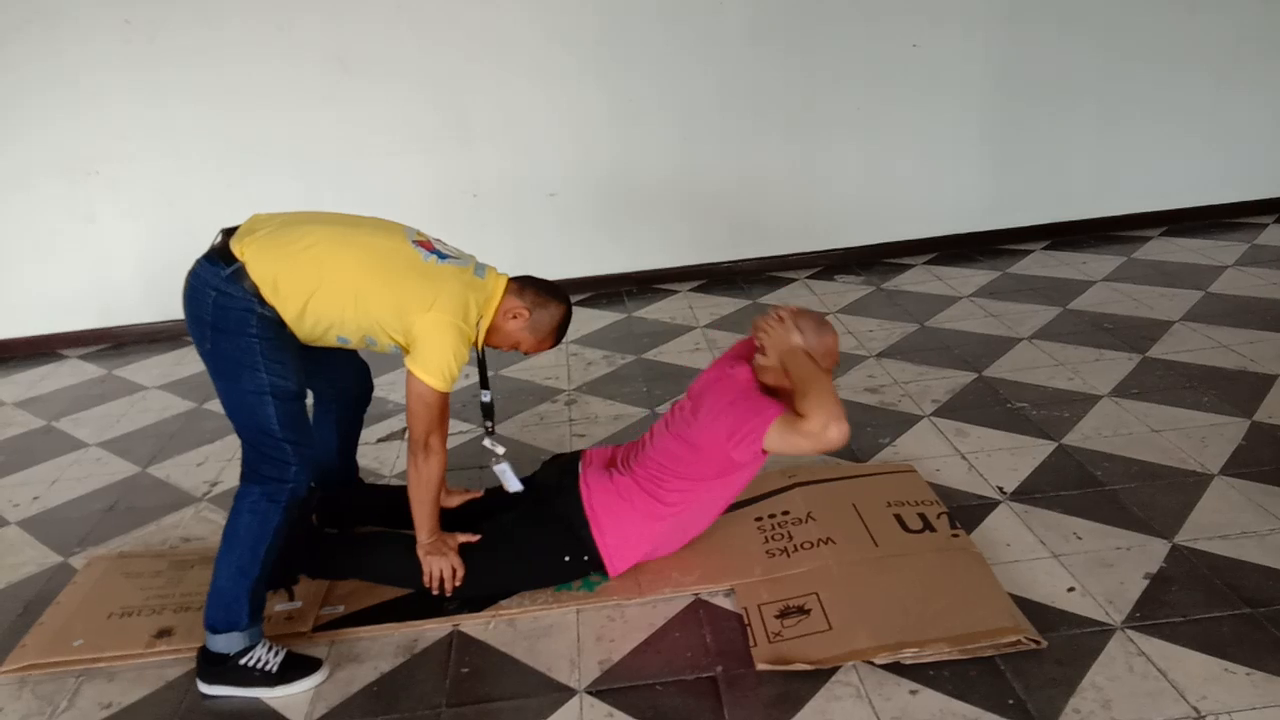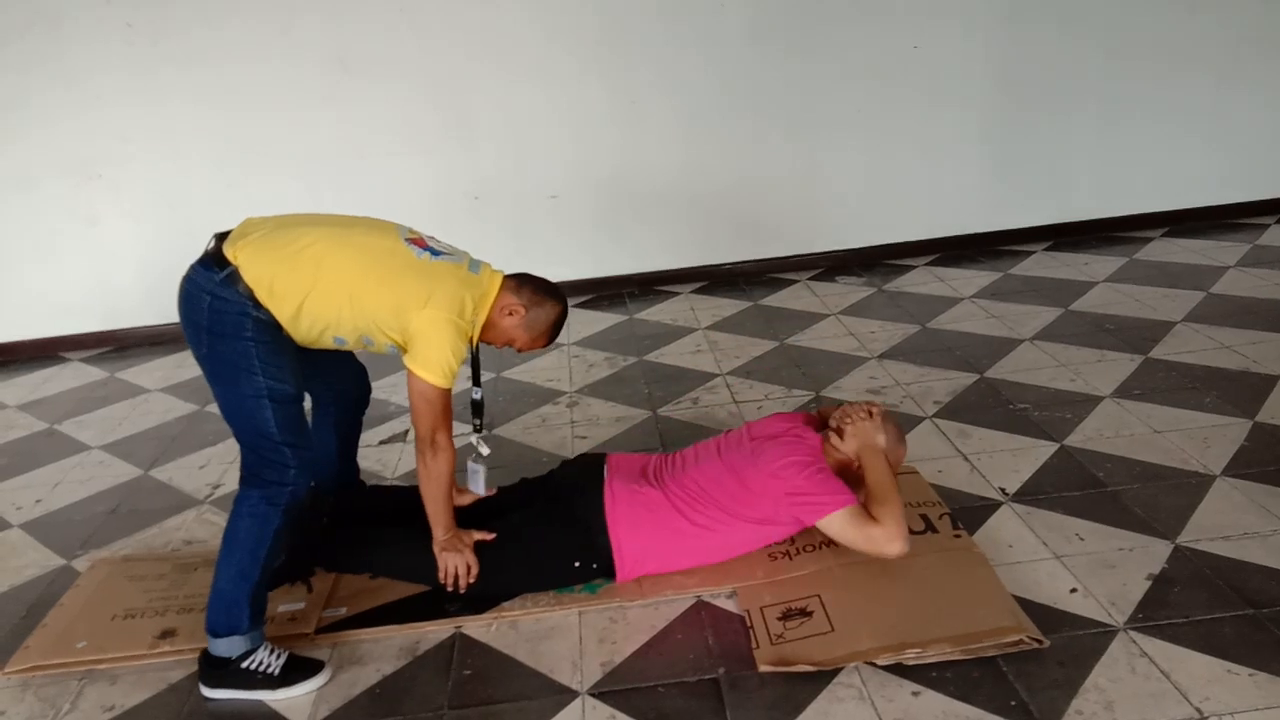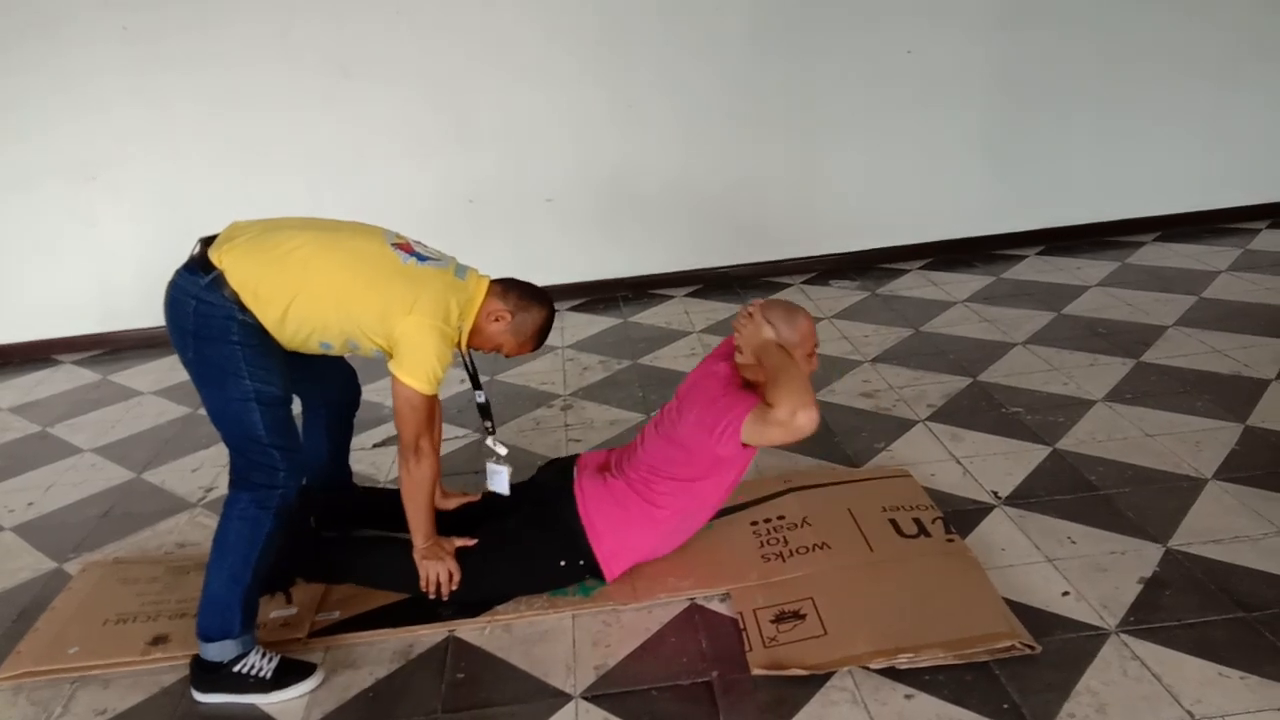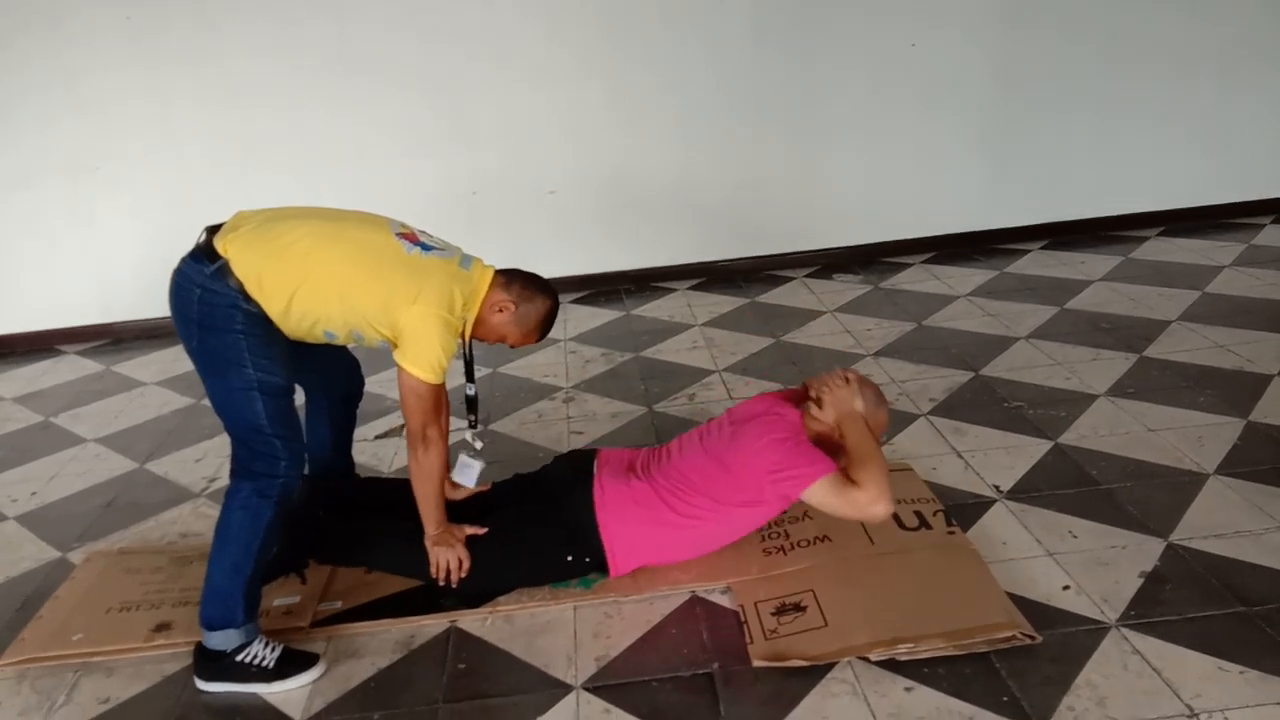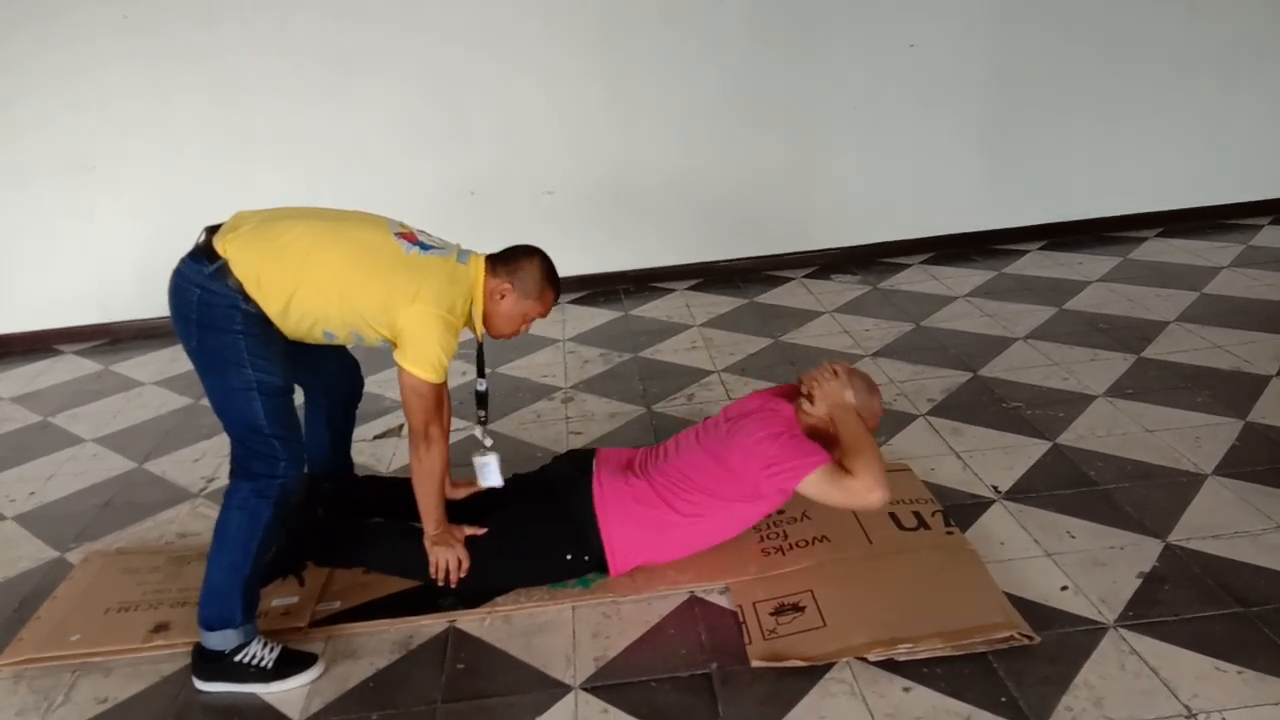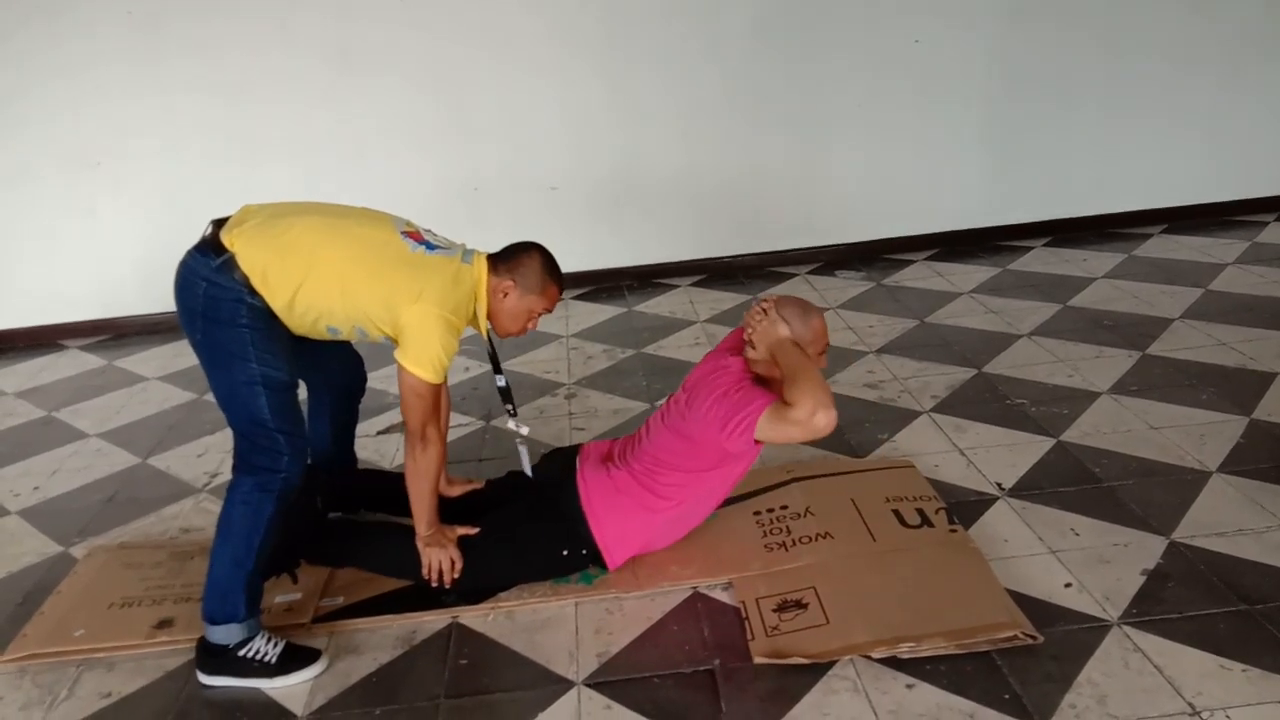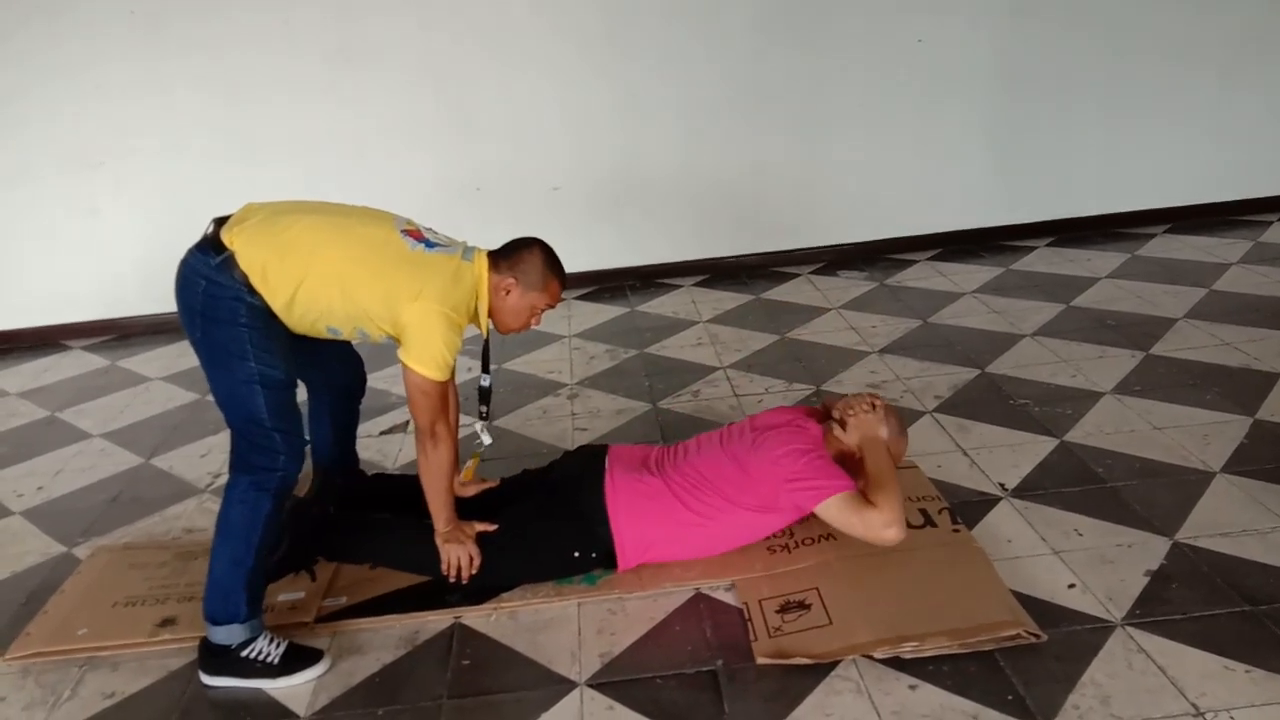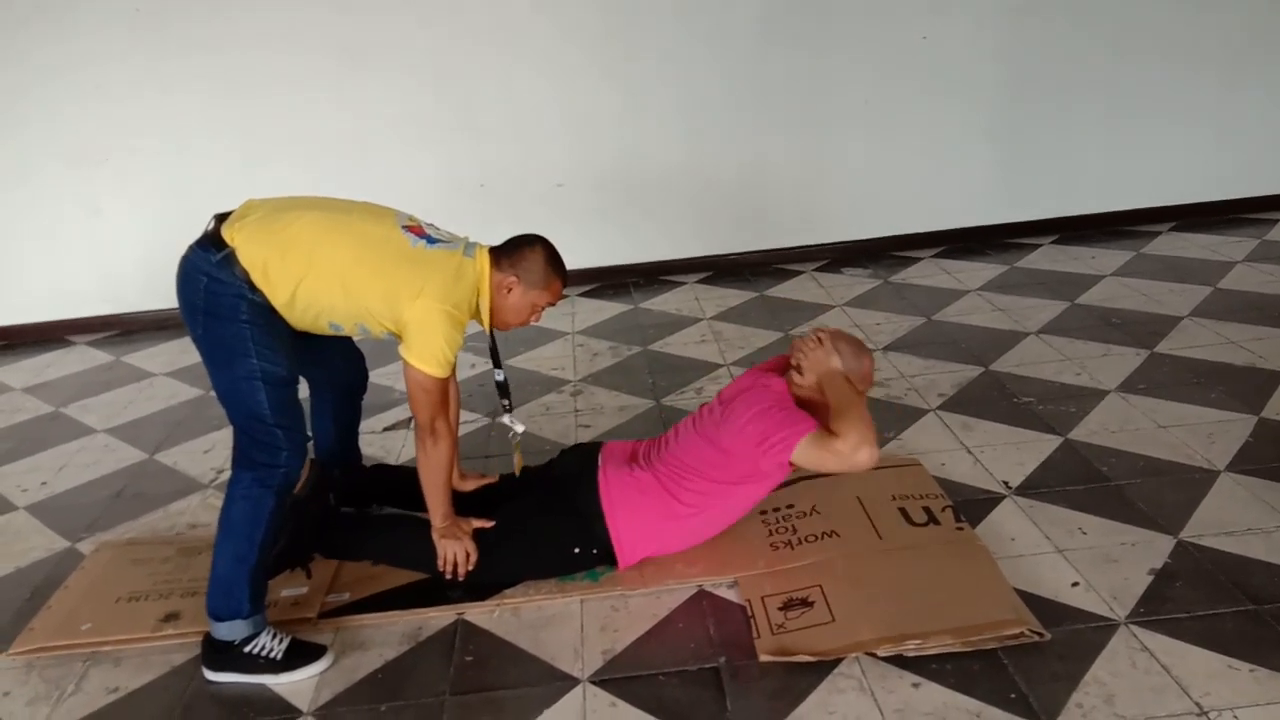
dt=0.4s
person 1, frame 1
left shoulder: (741, 365)
right shoulder: (743, 411)
left elbow: (766, 343)
right elbow: (830, 429)
right wrist: (794, 352)
left hip: (574, 481)
right hip: (576, 536)
left knee: (447, 516)
left ankle: (322, 505)
right ankle: (298, 552)
person 1, frame 2
left shoulder: (797, 428)
right shoulder: (804, 475)
right elbow: (888, 539)
right wrist: (869, 454)
left hip: (596, 483)
right hip: (599, 544)
left knee: (467, 524)
left ankle: (331, 509)
right ankle: (311, 547)
person 1, frame 3
left shoulder: (726, 362)
right shoulder: (728, 408)
right elbow: (799, 417)
right wrist: (766, 345)
left hip: (571, 487)
right hip: (577, 543)
left knee: (451, 521)
left ankle: (313, 509)
right ankle: (292, 554)
person 1, frame 4
left shoulder: (778, 406)
right shoulder: (786, 450)
right elbow: (873, 501)
left wrist: (827, 395)
right wrist: (852, 419)
left hip: (586, 478)
right hip: (585, 533)
left knee: (455, 514)
left ankle: (322, 501)
right ankle: (305, 536)
person 1, frame 5
left shoulder: (777, 402)
right shoulder: (783, 444)
left elbow: (814, 391)
right elbow: (870, 490)
left wrist: (833, 396)
right wrist: (846, 411)
left hip: (590, 479)
right hip: (588, 535)
left knee: (457, 514)
left ankle: (327, 501)
right ankle: (309, 539)
person 1, frame 6
left shoulder: (733, 355)
right shoulder: (739, 402)
left elbow: (759, 334)
right elbow: (818, 418)
right wrist: (781, 342)
left hip: (575, 474)
right hip: (578, 530)
left knee: (450, 508)
left ankle: (322, 494)
right ankle: (301, 536)
person 1, frame 7
left shoulder: (797, 421)
right shoulder: (805, 463)
left elbow: (831, 411)
right elbow: (886, 526)
left wrist: (850, 418)
right wrist: (874, 444)
left hip: (601, 473)
right hip: (598, 528)
left knee: (470, 508)
left ankle: (339, 499)
right ankle: (319, 532)
person 1, frame 8
left shoulder: (772, 378)
right shoulder: (776, 418)
left elbow: (801, 359)
right elbow: (858, 452)
right wrist: (831, 374)
left hip: (595, 473)
right hip: (597, 529)
left knee: (470, 502)
left ankle: (339, 490)
right ankle: (314, 529)
person 2, frame 1
left shoulder: (470, 283)
right shoulder: (449, 320)
left elbow: (432, 405)
right elbow: (426, 443)
left wrist: (437, 492)
right wrist: (429, 540)
left hip: (256, 266)
right hip: (233, 300)
left knee: (346, 385)
right knee: (283, 469)
right ankle: (229, 649)
person 2, frame 2
left shoulder: (465, 279)
right shoulder: (446, 316)
left elbow: (437, 402)
right elbow: (432, 441)
left wrist: (447, 493)
right wrist: (444, 536)
left hip: (252, 269)
right hip: (229, 304)
left knee: (345, 389)
right knee: (282, 471)
right ankle: (230, 652)
person 2, frame 3
left shoulder: (454, 287)
right shoulder: (431, 323)
left elbow: (426, 403)
right elbow: (415, 446)
left wrist: (434, 493)
right wrist: (425, 544)
left hip: (240, 274)
right hip: (215, 307)
left knee: (335, 392)
right knee: (273, 474)
right ankle: (223, 656)
person 2, frame 4
left shoulder: (456, 275)
right shoulder: (435, 312)
left elbow: (433, 394)
right elbow: (423, 435)
left wrist: (441, 484)
right wrist: (436, 530)
left hip: (245, 262)
right hip: (219, 296)
left knee: (338, 382)
right knee: (274, 464)
right ankle: (226, 645)
person 2, frame 5
left shoulder: (453, 271)
right shoulder: (435, 308)
left elbow: (433, 393)
right elbow: (425, 433)
left wrist: (441, 485)
right wrist: (435, 530)
left hip: (246, 264)
right hip: (218, 296)
left knee: (337, 383)
right knee: (273, 464)
right ankle: (224, 645)
person 2, frame 6
left shoulder: (458, 271)
right shoulder: (438, 309)
left elbow: (435, 389)
right elbow: (421, 433)
left wrist: (441, 481)
right wrist: (427, 532)
left hip: (253, 259)
right hip: (225, 289)
left knee: (341, 378)
right knee: (275, 459)
right ankle: (228, 639)
person 2, frame 7
left shoulder: (459, 270)
right shoulder: (438, 307)
left elbow: (442, 388)
right elbow: (432, 430)
left wrist: (452, 481)
right wrist: (446, 527)
left hip: (254, 258)
right hip: (225, 288)
left knee: (340, 379)
right knee: (272, 458)
right ankle: (230, 640)
person 2, frame 8
left shoulder: (461, 265)
right shoulder: (441, 304)
left elbow: (443, 384)
right elbow: (432, 427)
left wrist: (453, 476)
right wrist: (443, 523)
left hip: (254, 251)
right hip: (226, 285)
left knee: (342, 375)
right knee: (275, 454)
right ankle: (233, 635)
